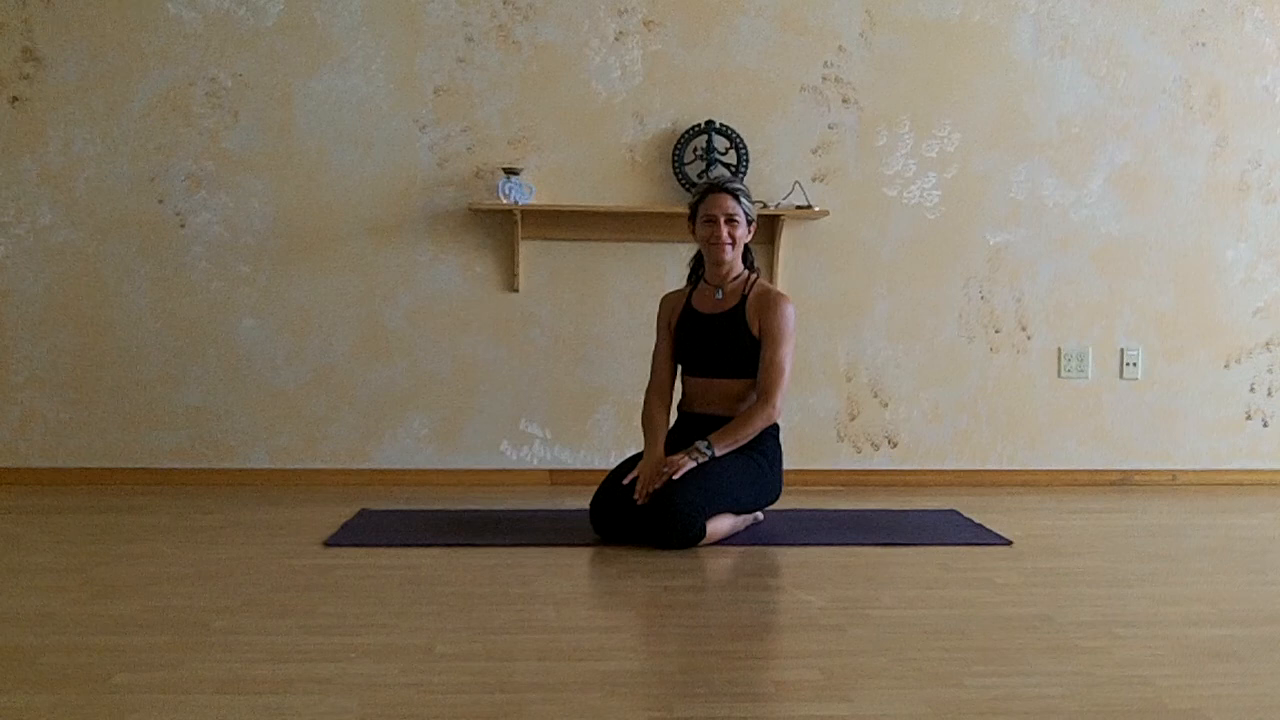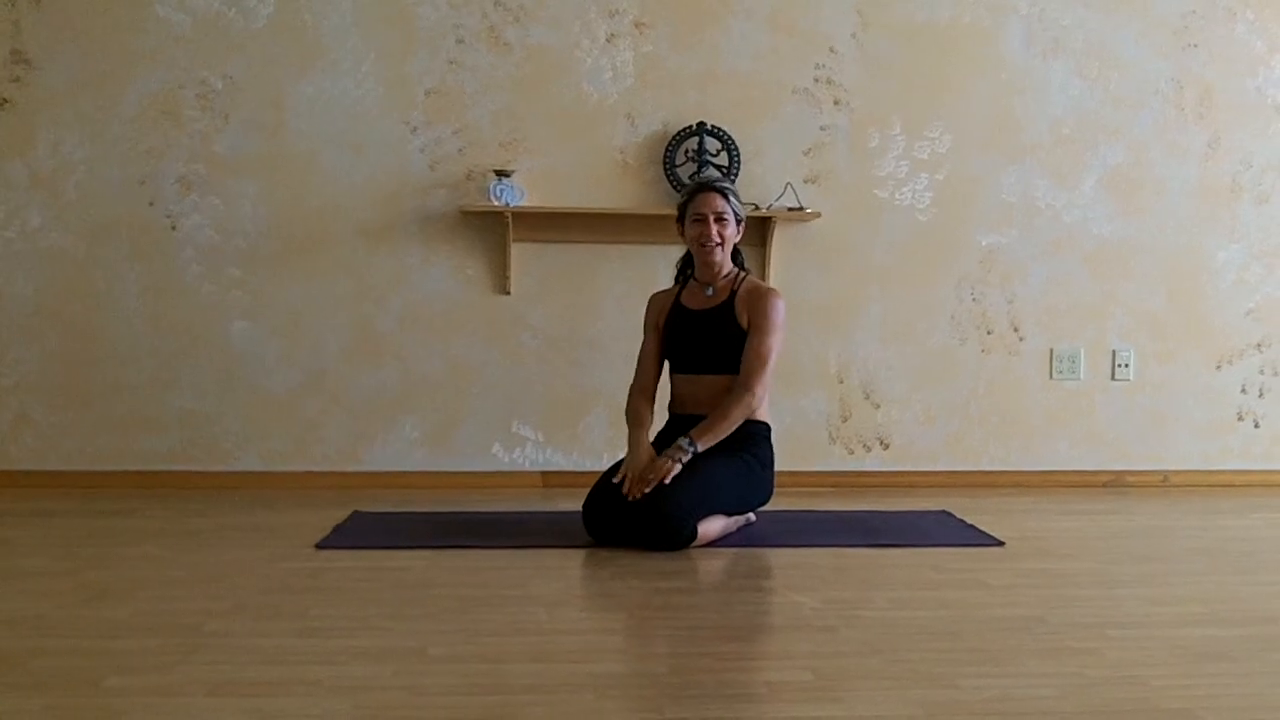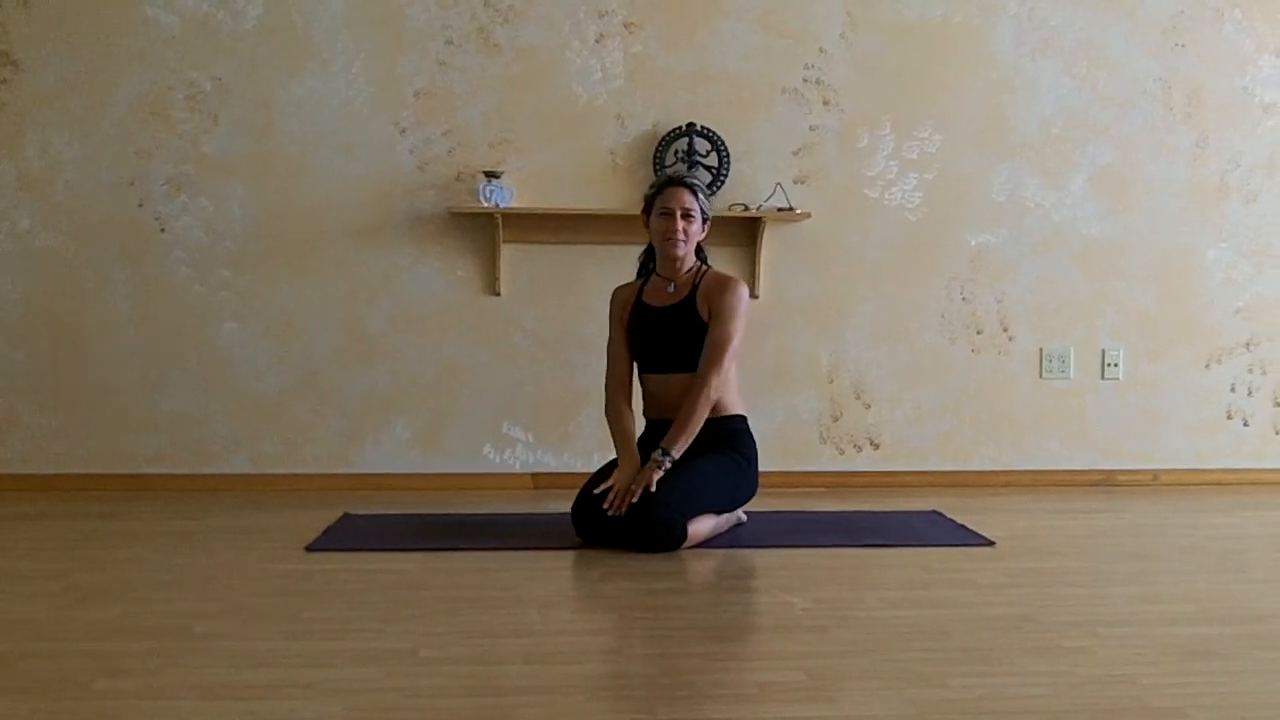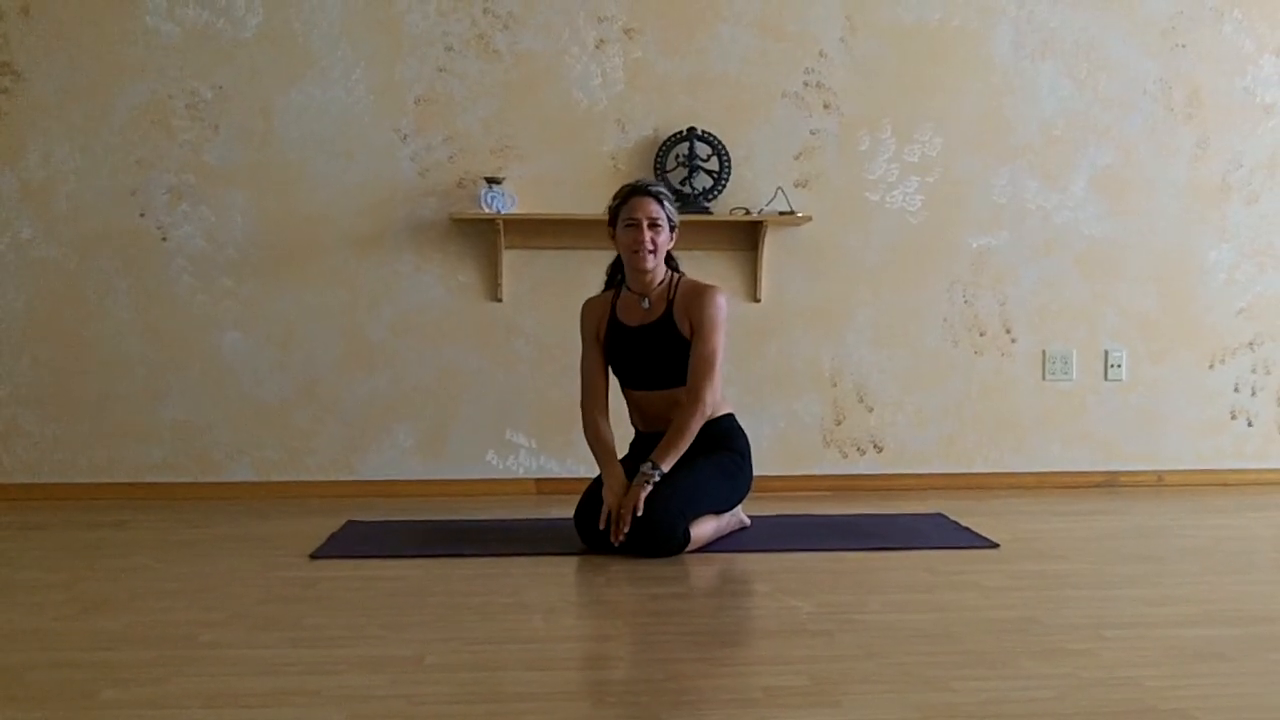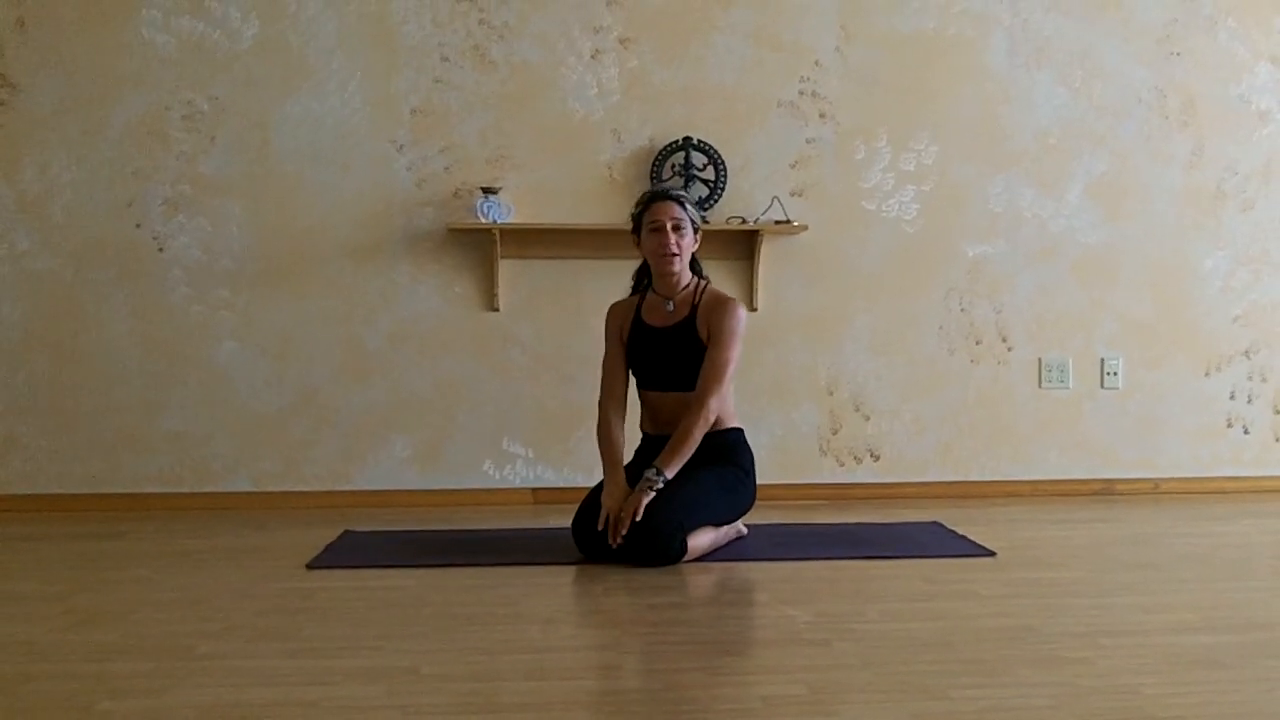
dt=1s
person 1, frame 1
left shoulder: (772, 304)
right shoulder: (673, 305)
left elbow: (769, 405)
right elbow: (658, 391)
left wrist: (700, 453)
right wrist: (654, 452)
left hip: (748, 448)
right hip: (684, 437)
left knee: (672, 512)
right knee: (608, 510)
left ankle: (742, 515)
right ankle: (733, 517)
person 1, frame 2
left shoulder: (762, 300)
right shoulder: (662, 304)
left elbow: (750, 395)
right elbow: (643, 387)
left wrist: (684, 450)
right wrist: (639, 446)
left hip: (741, 446)
right hip: (674, 442)
left knee: (663, 516)
right knee: (600, 514)
left ankle: (734, 517)
right ankle: (723, 519)
person 1, frame 3
left shoulder: (726, 290)
right shoulder: (625, 298)
left elbow: (709, 385)
right elbow: (617, 391)
left wrist: (661, 463)
right wrist: (629, 460)
left hip: (723, 444)
right hip: (656, 441)
left knee: (651, 520)
right knee: (590, 517)
left ankle: (724, 515)
person 1, frame 4
left shoulder: (703, 300)
right shoulder: (597, 311)
left elbow: (701, 402)
right elbow: (593, 407)
left wrist: (649, 477)
right wrist: (613, 476)
left hip: (715, 446)
right hip: (648, 446)
left knee: (652, 525)
right knee: (594, 525)
left ankle: (726, 516)
person 1, frame 5
left shoulder: (724, 310)
right shoulder: (621, 315)
left elbow: (706, 407)
right elbow: (610, 406)
left wrist: (652, 483)
right wrist: (615, 481)
left hip: (721, 457)
right hip: (653, 453)
left knee: (648, 532)
right knee: (591, 532)
left ankle: (723, 526)
